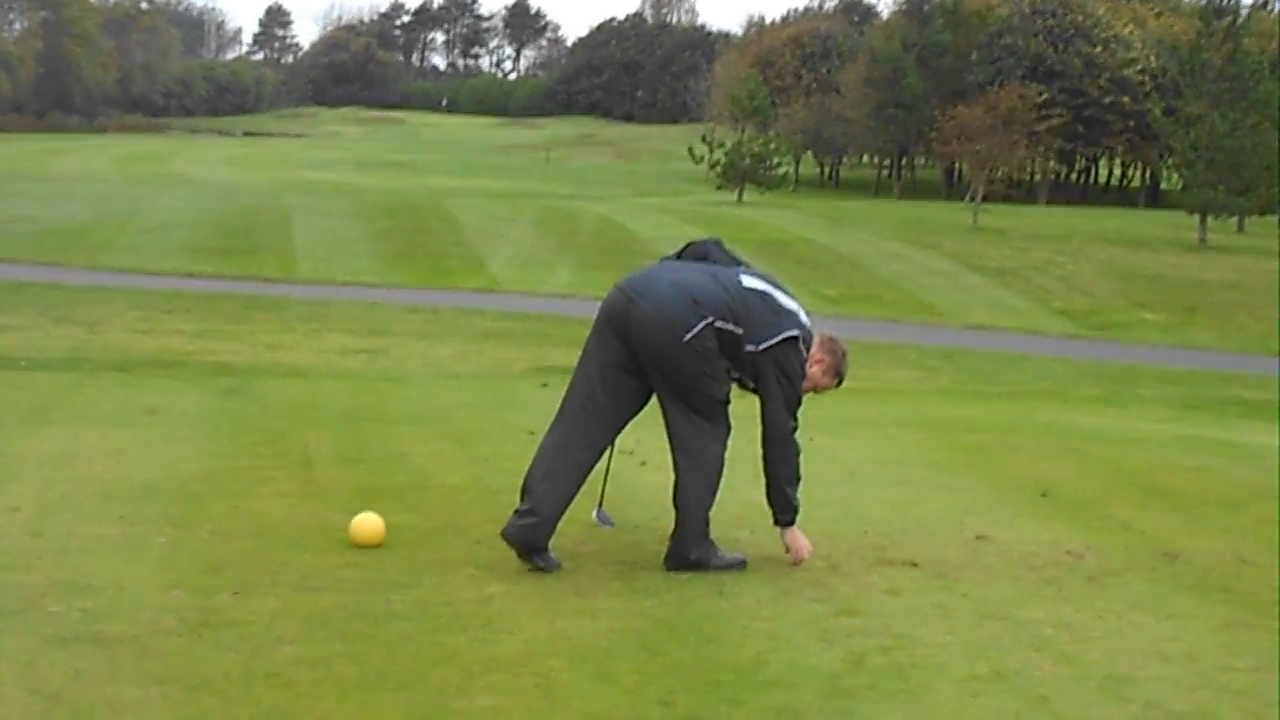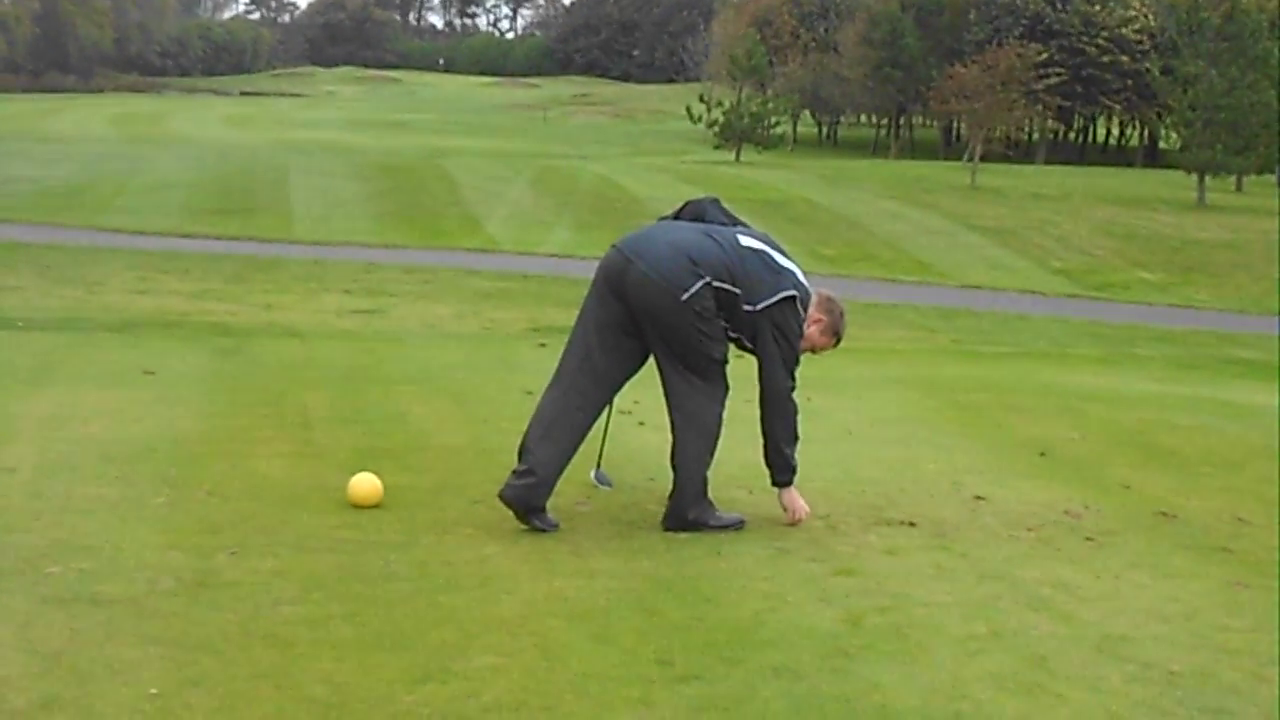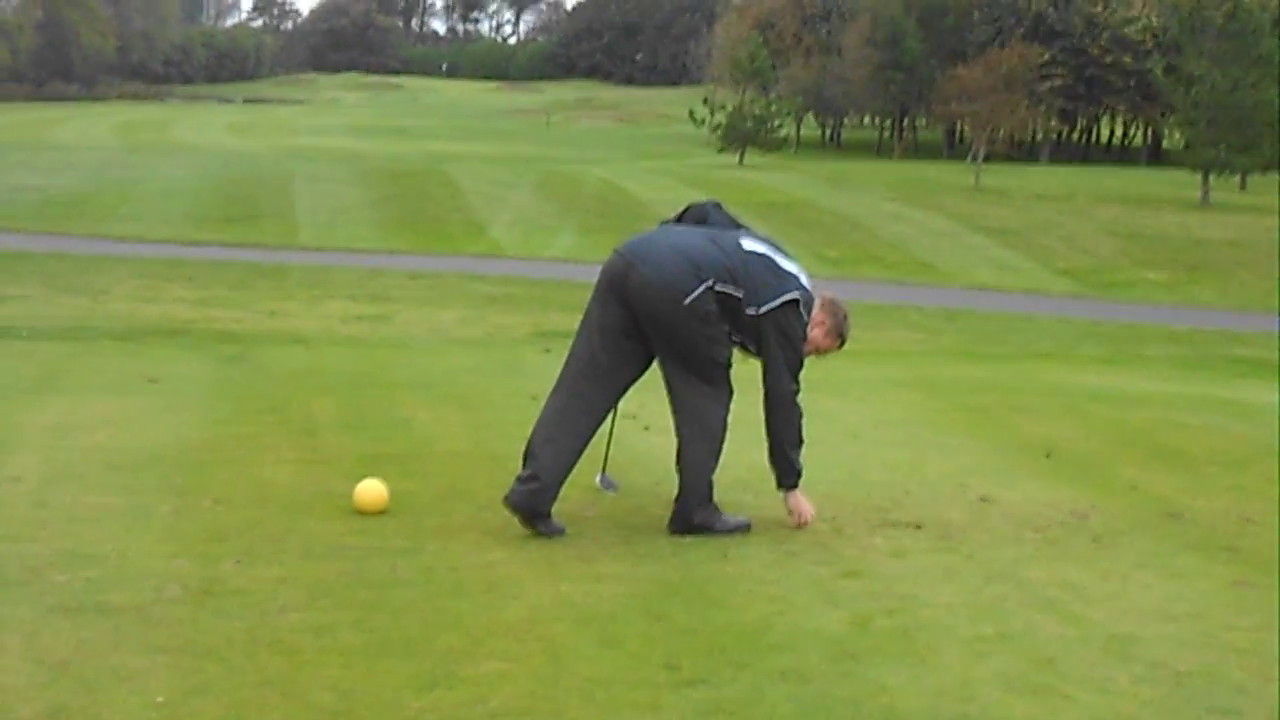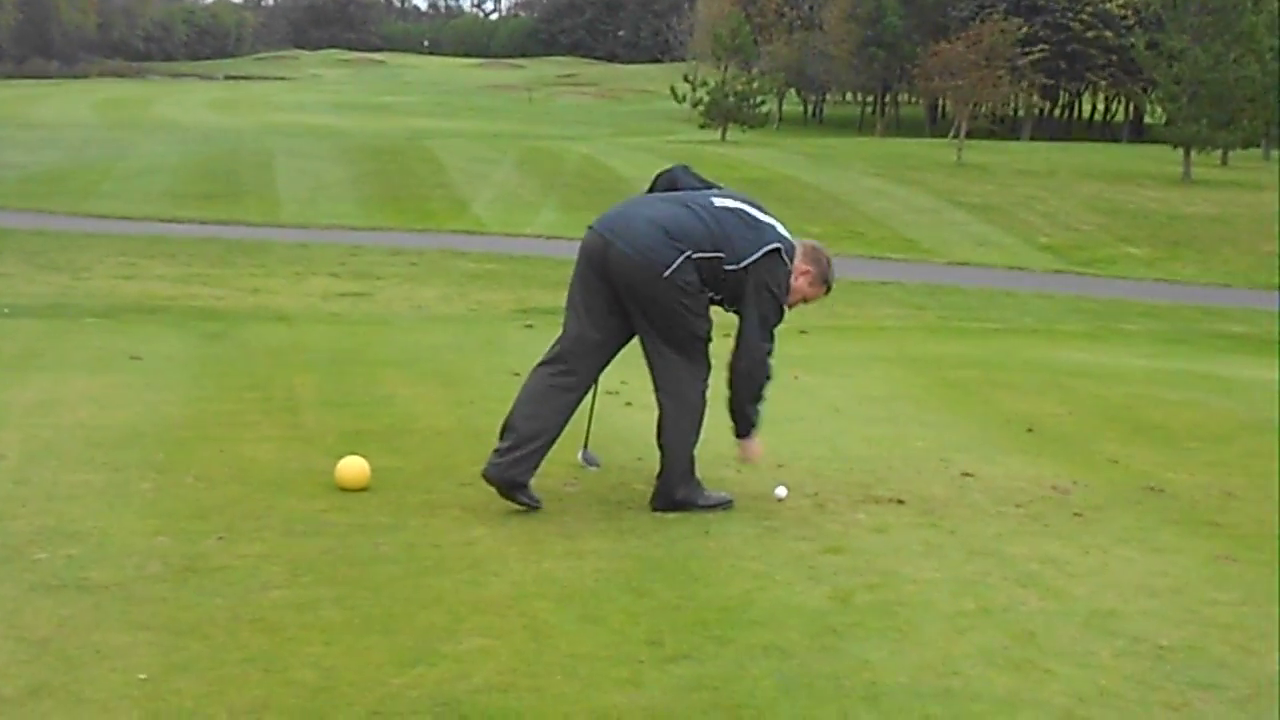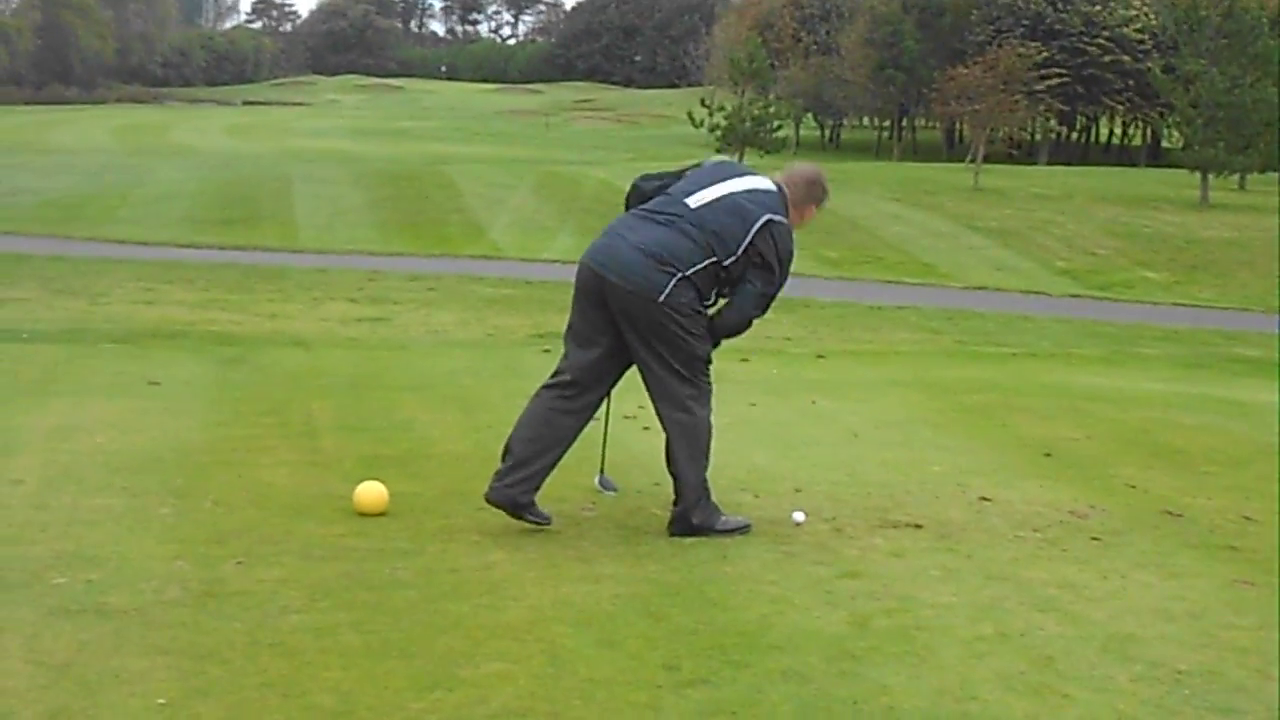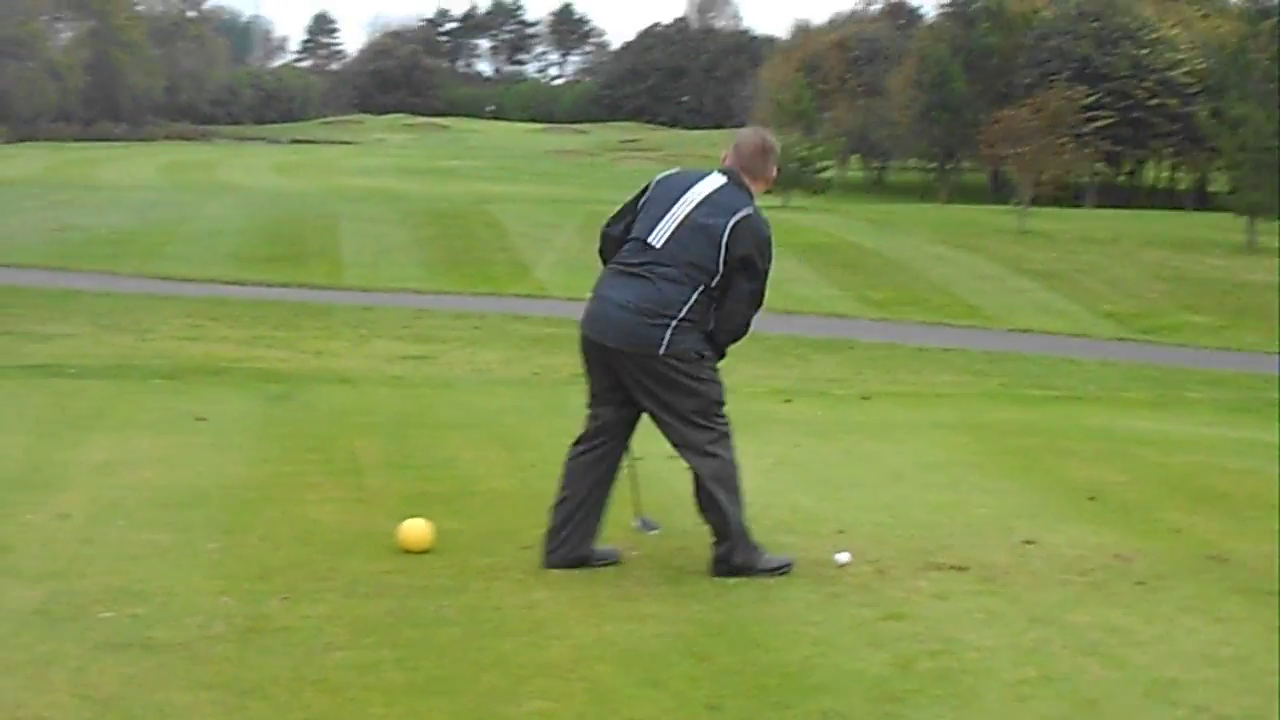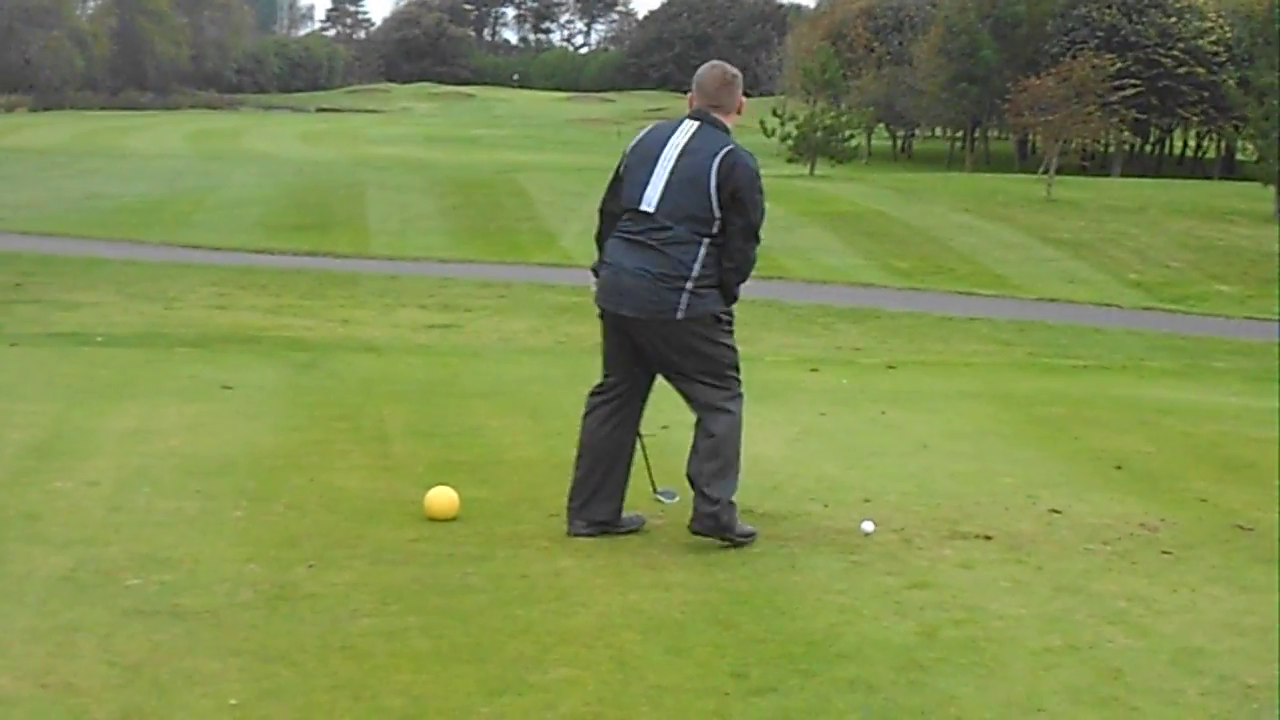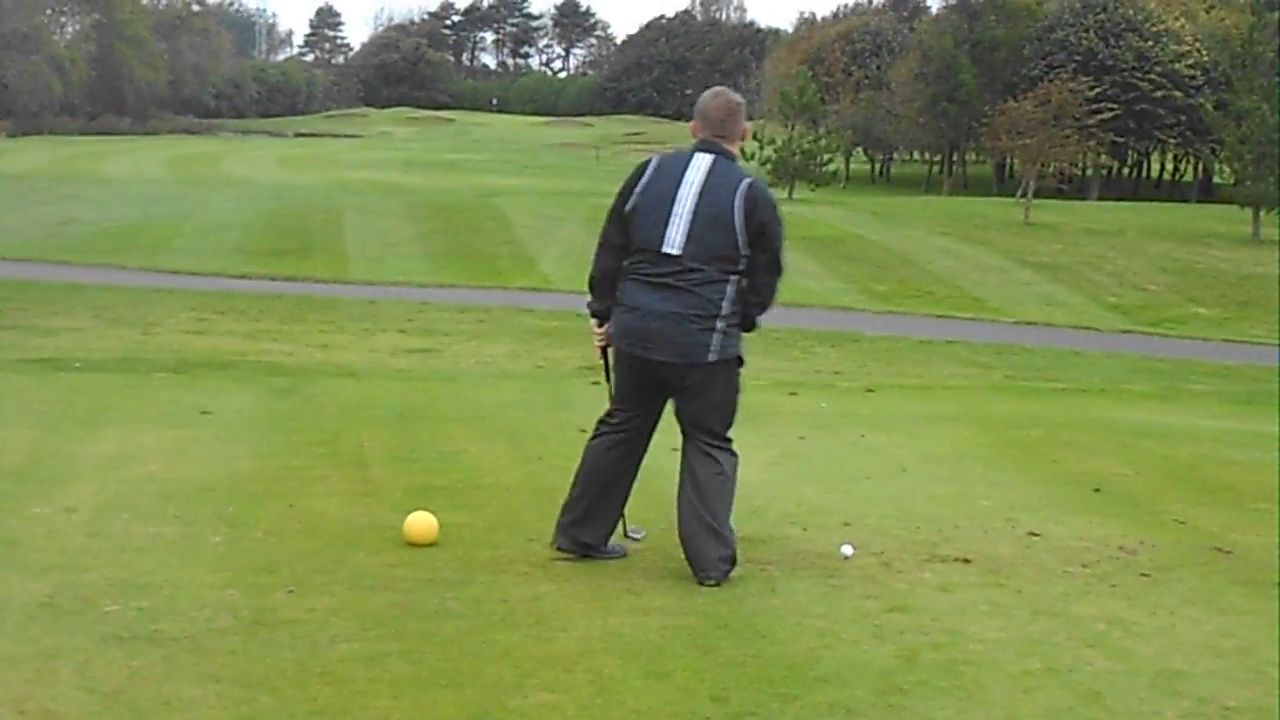
dt=0.3s
person 1, frame 1
left shoulder: (766, 296)
right shoulder: (788, 347)
left elbow: (704, 249)
right elbow: (780, 436)
right wrist: (788, 523)
left hip: (628, 296)
right hip: (676, 323)
left knee: (584, 421)
right knee: (704, 433)
left ankle: (529, 526)
right ankle: (691, 548)
person 1, frame 2
left shoulder: (767, 261)
right shoulder: (786, 307)
left elbow: (702, 209)
right elbow: (777, 396)
right wrist: (785, 483)
left hip: (626, 255)
right hip: (675, 284)
left knee: (580, 382)
right knee: (702, 393)
left ankle: (526, 488)
right ankle: (689, 507)
person 1, frame 3
left shoulder: (768, 259)
right shoulder: (789, 311)
left elbow: (704, 212)
right elbow: (782, 399)
right wrist: (790, 487)
left hip: (628, 260)
right hip: (677, 288)
left knee: (584, 386)
right knee: (706, 398)
left ankle: (531, 493)
right ankle: (695, 511)
person 1, frame 4
left shoulder: (748, 217)
right shoulder: (772, 265)
left elbow: (675, 178)
right elbow: (752, 355)
right wrist: (745, 431)
left hip: (606, 233)
right hip: (658, 261)
left knee: (571, 357)
right knee: (686, 371)
left ankle: (510, 465)
right ankle: (677, 487)
person 1, frame 5
left shoulder: (722, 170)
right shoulder: (775, 235)
left elbow: (643, 190)
right elbow: (744, 308)
right wrist: (700, 340)
left hip: (602, 258)
right hip: (657, 286)
left knee: (576, 380)
right knee: (686, 396)
left ankle: (511, 484)
right ankle: (694, 512)
person 1, frame 6
left shoulder: (671, 180)
right shoulder: (749, 224)
left elbow: (612, 235)
right elbow: (737, 313)
right wrist: (705, 351)
left hip: (602, 317)
right hip: (661, 337)
left knee: (604, 431)
right knee: (706, 439)
left ankle: (566, 543)
right ankle: (735, 552)
person 1, frame 7
left shoulder: (648, 138)
right shoulder: (735, 163)
left elbow: (609, 213)
right elbow: (741, 248)
right wrist: (720, 297)
left hip: (618, 287)
right hip: (679, 300)
left knee: (616, 395)
right knee: (718, 398)
left ankle: (591, 511)
right ankle: (713, 508)
person 1, frame 8
left shoulder: (650, 171)
right shoulder: (752, 194)
left elbow: (610, 249)
right elbow: (764, 279)
left wrist: (604, 311)
right wrist: (736, 323)
left hip: (636, 326)
right hip: (703, 339)
left knee: (623, 426)
right knee: (708, 444)
left ankle: (579, 532)
right ankle: (712, 558)
